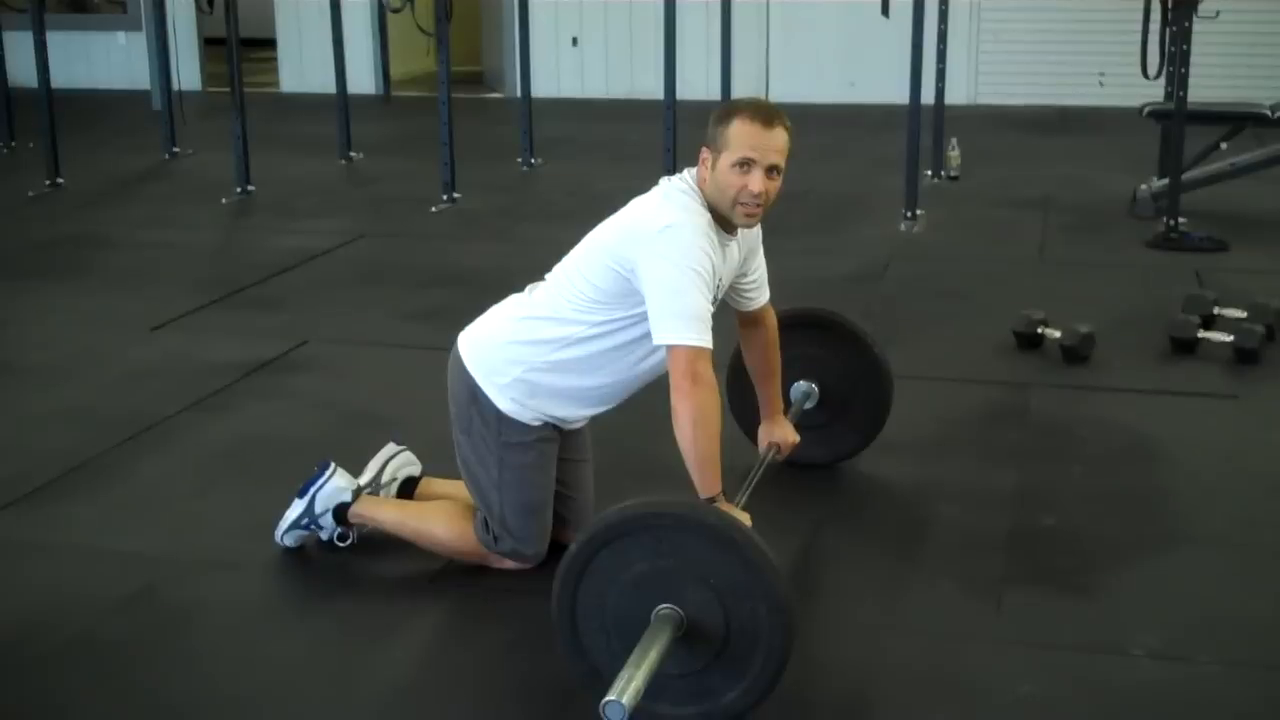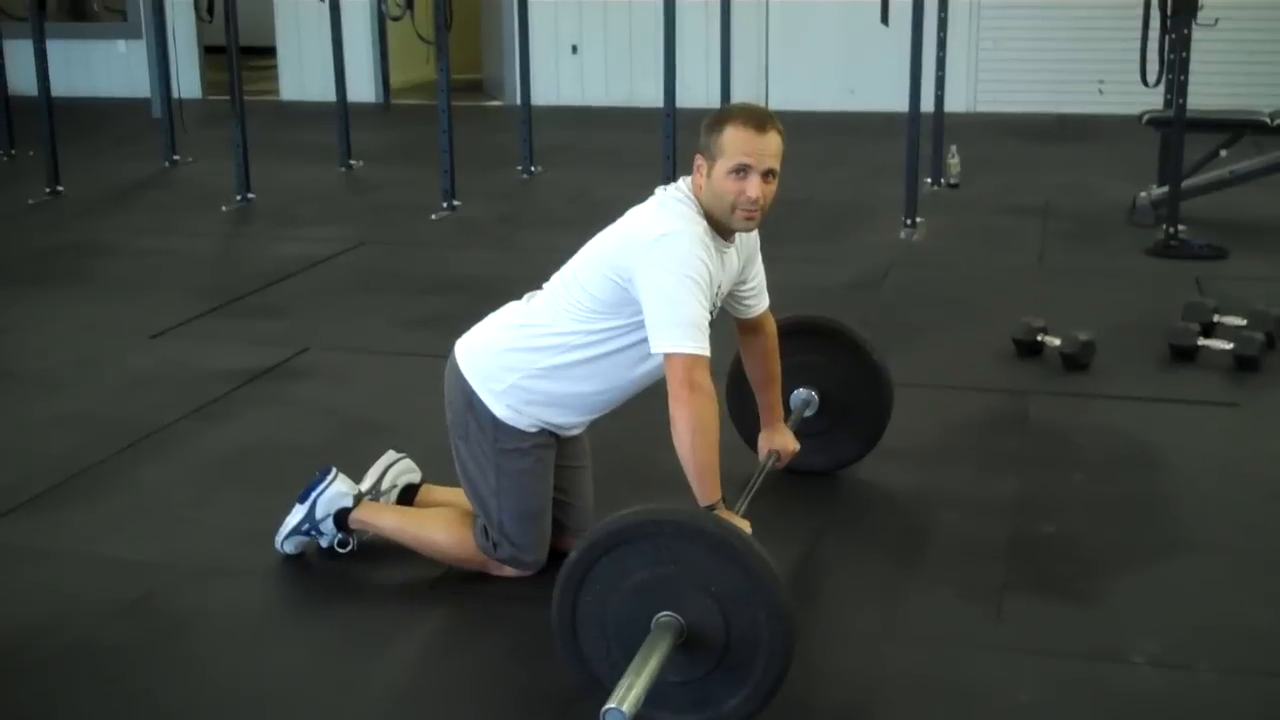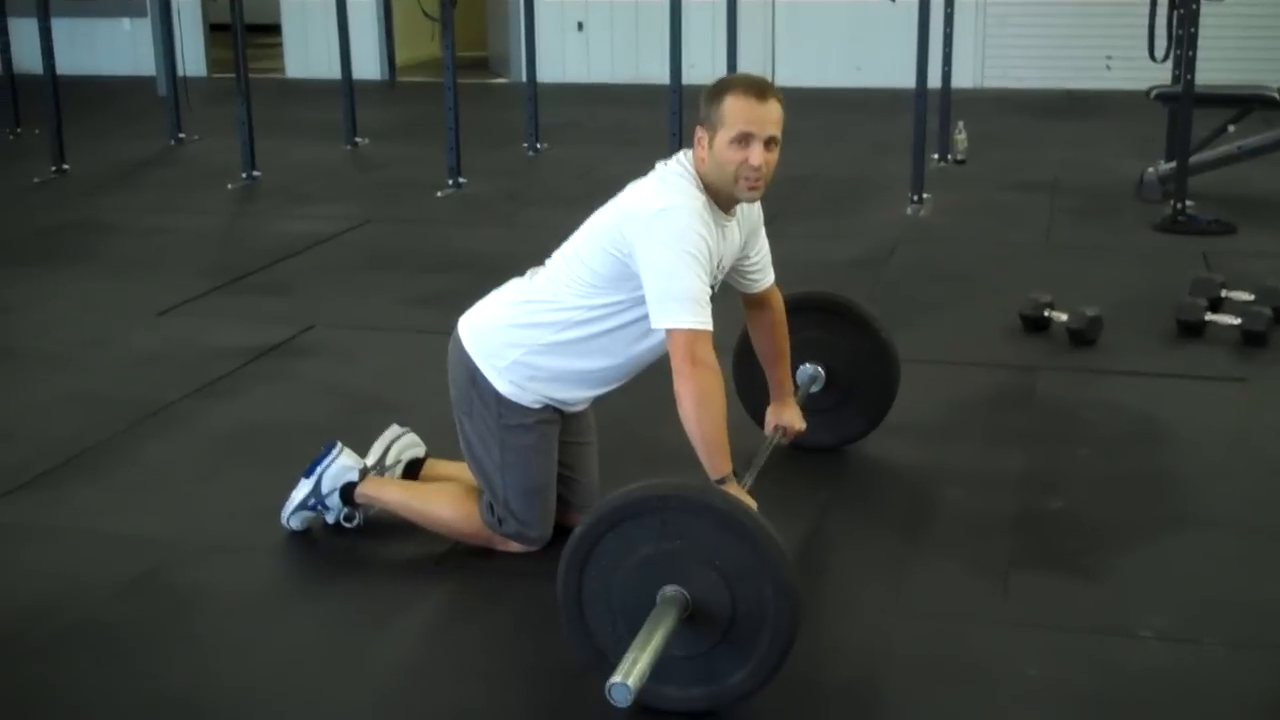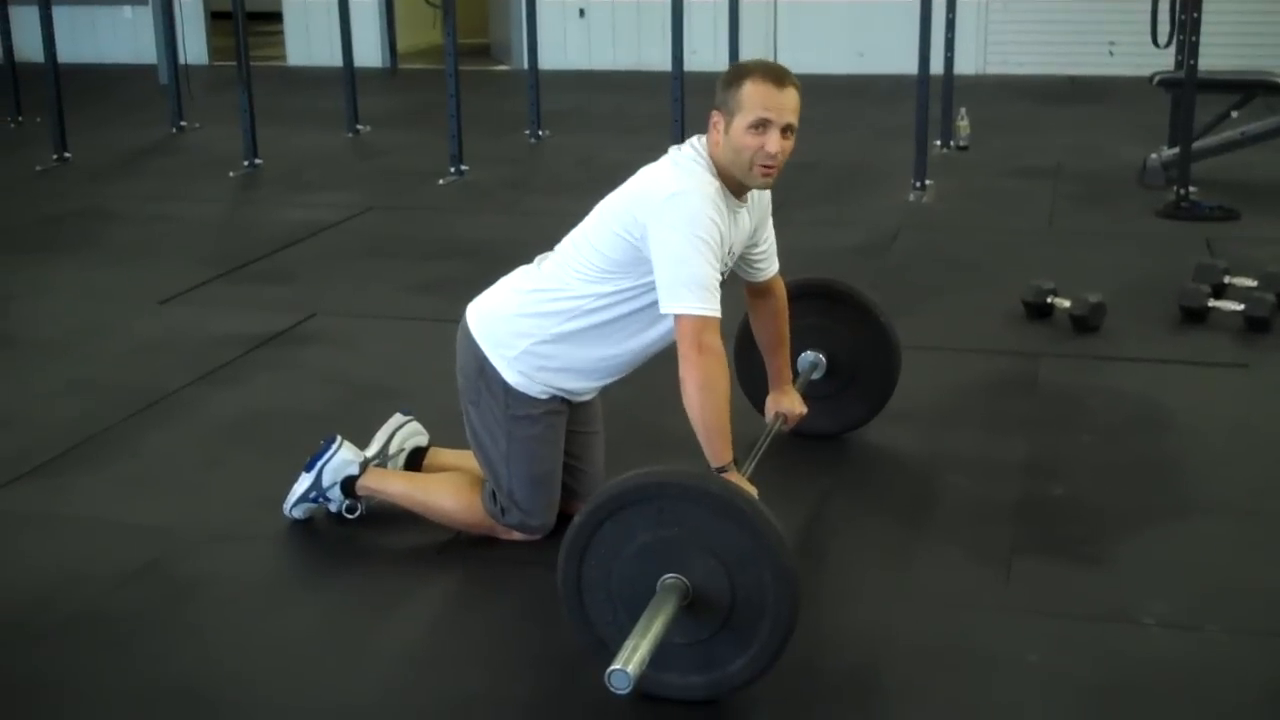
dt=0.3s
person 1, frame 1
left shoulder: (737, 217)
right shoulder: (678, 232)
left elbow: (756, 317)
right elbow: (691, 380)
left wrist: (773, 415)
right wrist: (714, 504)
left hip: (545, 385)
right hip: (505, 384)
left knee: (567, 529)
right knee: (515, 549)
left ankle: (403, 485)
right ankle: (345, 503)
person 1, frame 2
left shoulder: (736, 226)
right shoulder: (675, 242)
left elbow: (756, 323)
right elbow: (689, 387)
left wrist: (773, 423)
right wrist: (714, 512)
left hip: (542, 388)
right hip: (501, 390)
left knee: (567, 536)
right knee: (515, 557)
left ankle: (402, 491)
right ankle: (346, 508)
person 1, frame 3
left shoulder: (739, 201)
right shoulder: (674, 216)
left elbow: (762, 298)
right elbow: (692, 362)
left wrist: (783, 399)
right wrist: (724, 486)
left hip: (547, 367)
right hip: (505, 368)
left knee: (573, 512)
right knee: (520, 533)
left ankle: (406, 468)
right ankle: (352, 484)
person 1, frame 4
left shoulder: (750, 189)
right shoulder: (687, 201)
left elbow: (765, 287)
right elbow: (698, 349)
left wrist: (781, 385)
right wrist: (725, 473)
left hip: (557, 354)
right hip: (514, 355)
left knee: (576, 499)
right knee: (523, 521)
left ankle: (408, 457)
right ankle: (353, 474)
